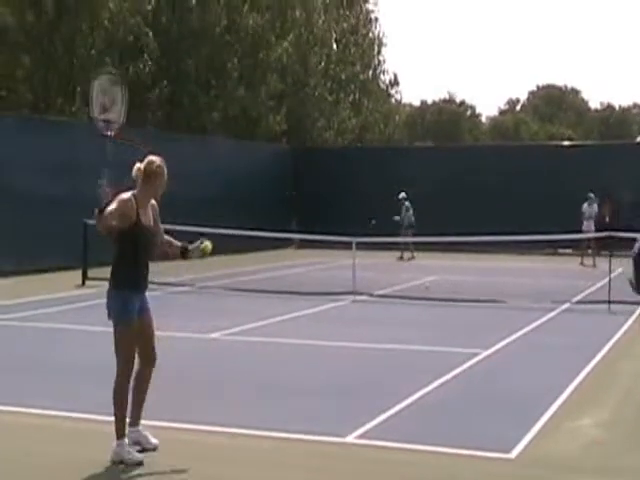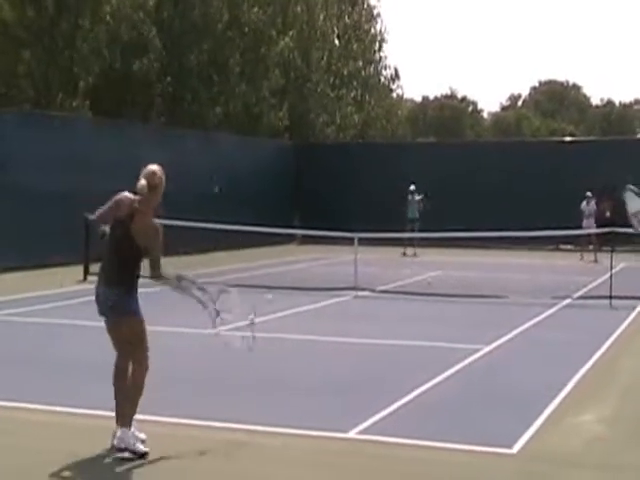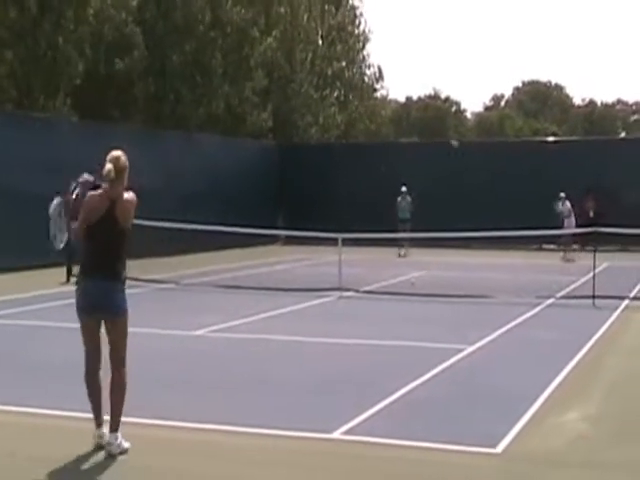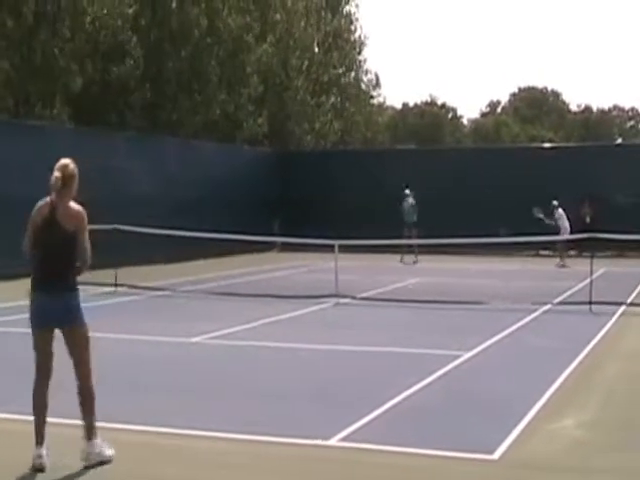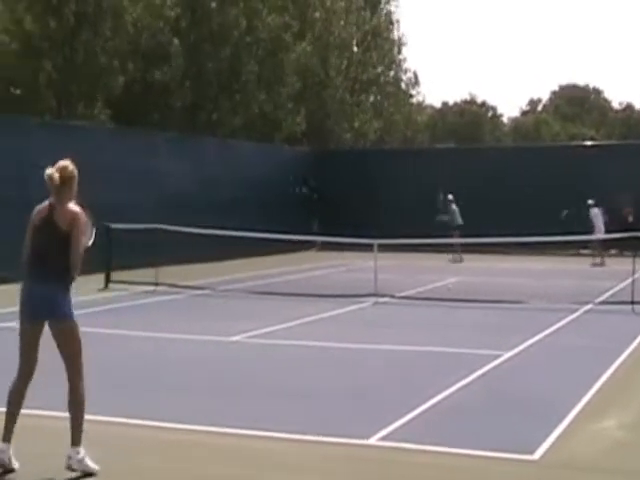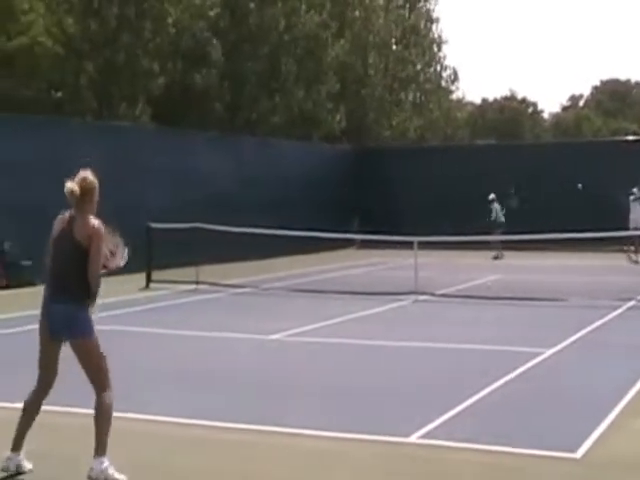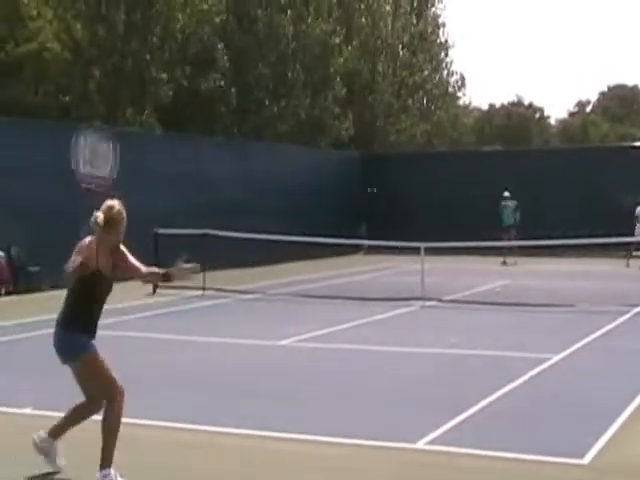
dt=0.5s
person 1, frame 1
left shoulder: (151, 207)
right shoulder: (126, 202)
right elbow: (103, 223)
left wrist: (186, 251)
right wrist: (102, 217)
left hip: (138, 294)
right hip: (122, 294)
left knee: (148, 359)
right knee: (126, 368)
left ankle: (133, 428)
right ankle: (120, 443)
person 1, frame 2
left shoulder: (124, 200)
right shoulder: (152, 228)
left elbow: (96, 219)
right elbow: (155, 272)
right wrist: (168, 275)
left hip: (105, 290)
right hip: (122, 294)
left knee: (124, 357)
right knee: (140, 362)
left ankle: (122, 427)
right ankle: (125, 433)
person 1, frame 3
left shoulder: (91, 200)
right shoulder: (130, 202)
left elbow: (76, 235)
left hip: (87, 286)
right hip: (112, 288)
left knee: (92, 360)
right knee: (118, 365)
left ankle: (98, 429)
right ankle: (114, 436)
person 1, frame 4
left shoulder: (39, 208)
right shoulder: (77, 213)
left elbow: (28, 251)
right elbow: (84, 262)
left hip: (40, 297)
right hip: (65, 298)
left knee: (42, 376)
right knee: (83, 375)
left ankle: (39, 451)
right ankle: (92, 445)
person 1, frame 5
left shoulder: (39, 210)
right shoulder: (74, 212)
left elbow: (28, 254)
right elbow: (76, 260)
left hip: (30, 292)
right hip: (55, 295)
right knee: (76, 376)
right ankle: (76, 453)
person 1, frame 6
left shoulder: (60, 221)
right shoulder: (94, 226)
left elbow: (51, 267)
right elbow: (94, 277)
right wrist: (91, 295)
left hip: (50, 308)
right hip: (74, 312)
left knee: (44, 384)
right knee: (103, 387)
person 1, frame 7
left shoulder: (117, 252)
right shoulder: (87, 246)
left elbow: (144, 272)
right elbow: (71, 273)
left wrist: (169, 274)
right wrist: (78, 265)
left hip: (80, 335)
right hip: (71, 336)
left knee: (95, 400)
right knee: (115, 394)
left ankle: (48, 439)
